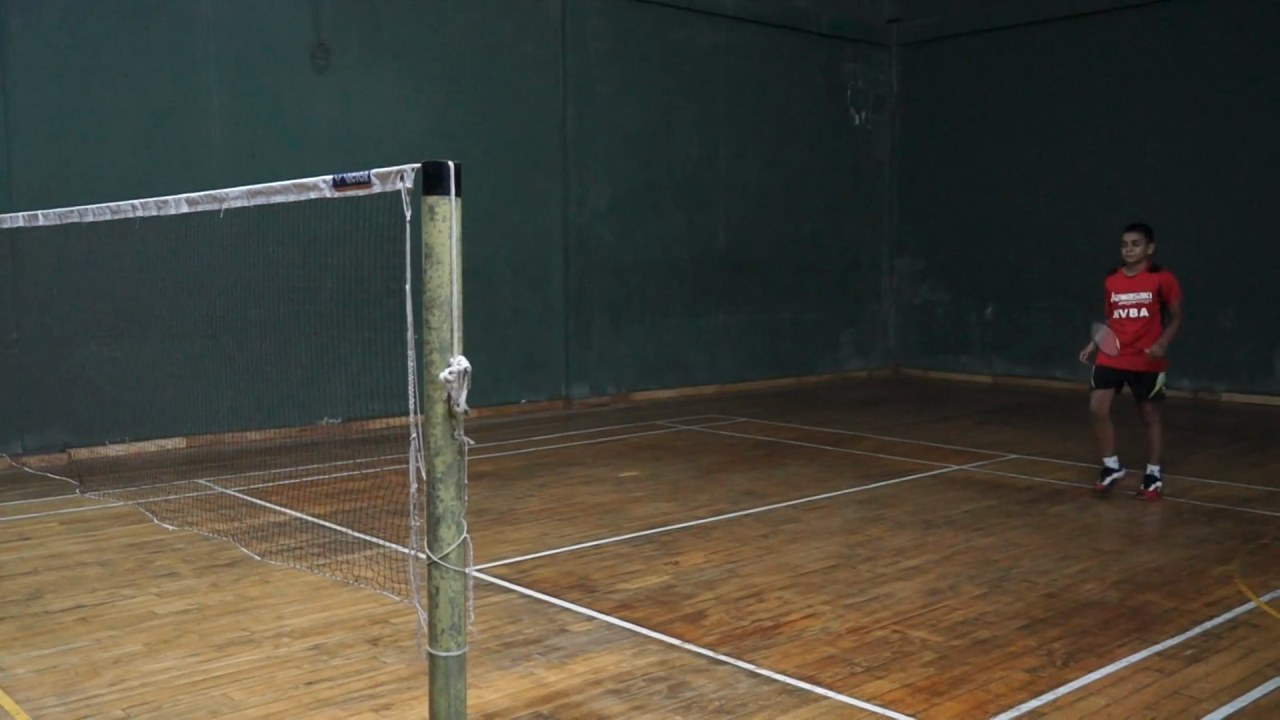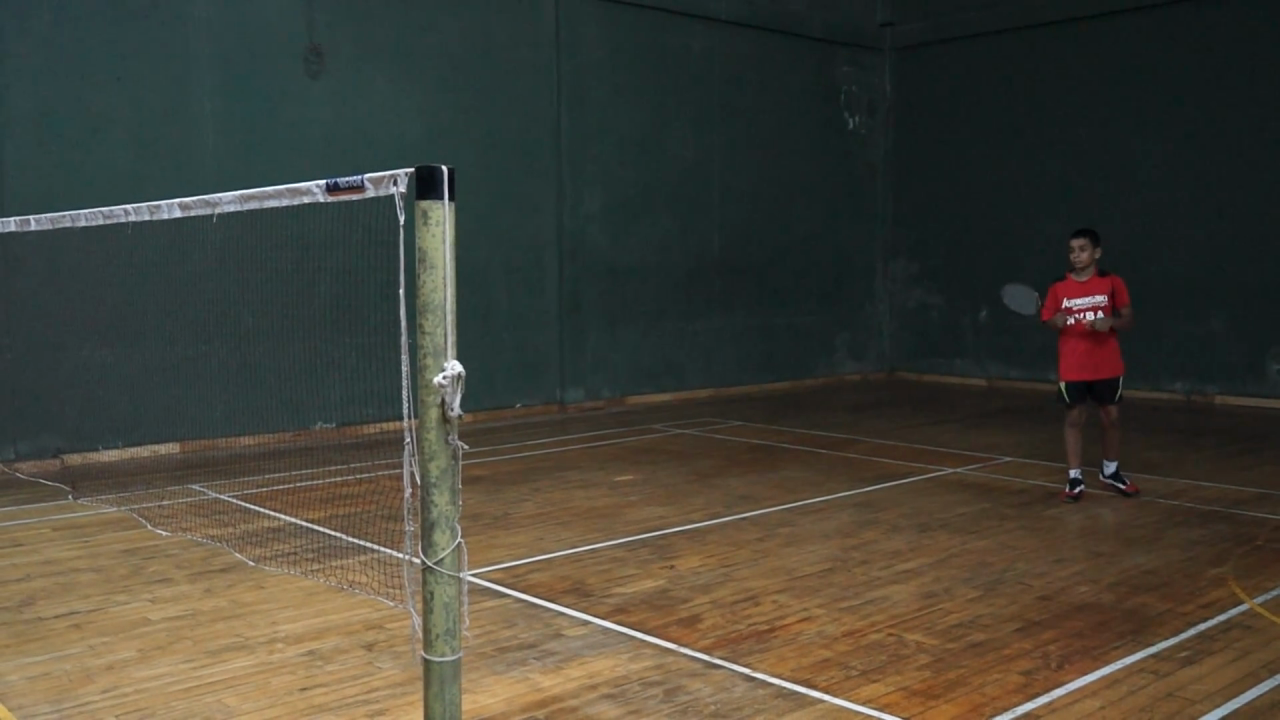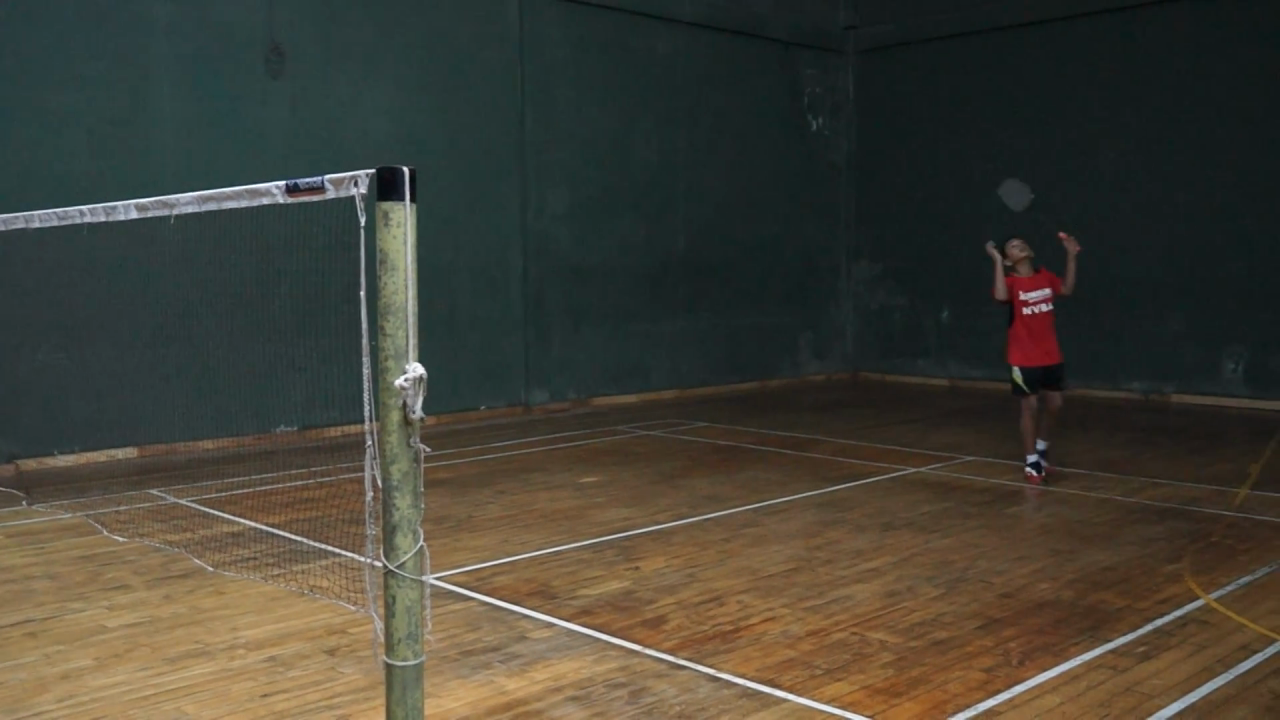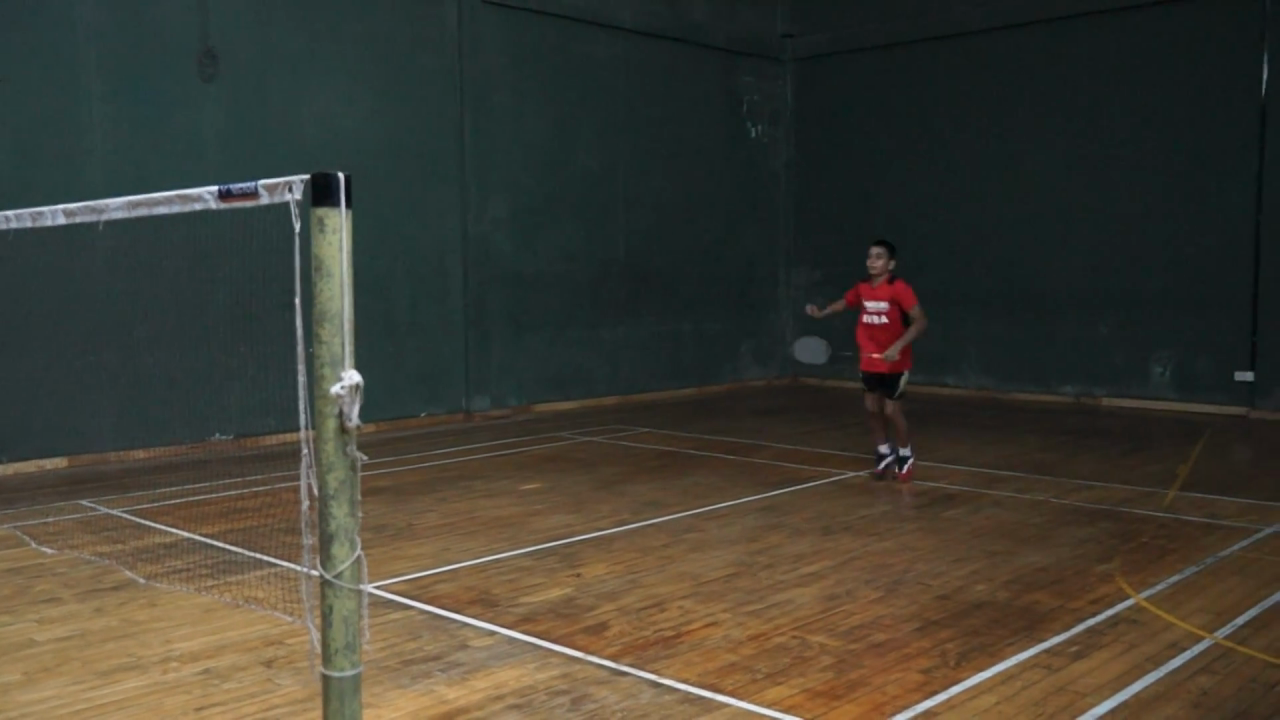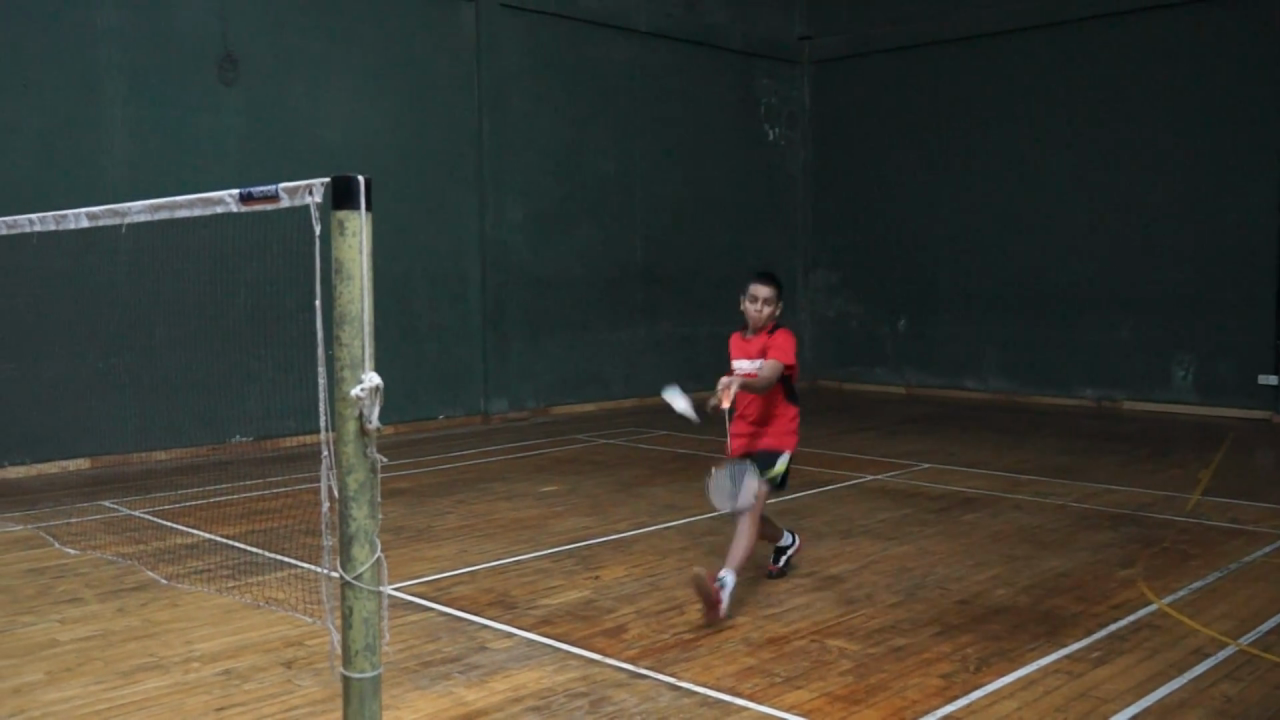
dt=1s
person 1, frame 1
left shoulder: (1163, 279)
right shoulder: (1111, 280)
left elbow: (1176, 316)
left wrist: (1163, 343)
right wrist: (1092, 344)
left hip: (1147, 359)
right hip: (1113, 357)
left knee: (1149, 414)
right knee: (1098, 406)
left ankle: (1153, 475)
right ankle: (1111, 466)
person 1, frame 2
left shoulder: (1112, 282)
right shoulder: (1059, 287)
left elbow: (1127, 319)
right elbow: (1048, 320)
left wrist: (1111, 322)
right wrist: (1056, 321)
left hip: (1107, 365)
right hip: (1072, 367)
left knee: (1111, 417)
right knee: (1074, 418)
left ankle: (1111, 471)
right ankle: (1075, 478)
person 1, frame 3
left shoulder: (1045, 276)
right shoulder: (1011, 281)
left elbow: (1067, 289)
right elbow: (1000, 296)
left wrist: (1071, 255)
right wrist: (997, 261)
left hip: (1051, 354)
right hip: (1023, 357)
left knee: (1055, 404)
right knee: (1030, 406)
left ankle: (1041, 446)
right ankle: (1032, 462)
person 1, frame 4
left shoulder: (900, 289)
right shoulder: (860, 288)
left elbow: (920, 322)
right elbow: (847, 302)
left wrist: (898, 346)
right wrist: (822, 312)
left hip: (893, 360)
right hip: (869, 360)
left knee: (891, 410)
right knee: (872, 407)
left ankle: (905, 453)
right ankle: (885, 453)
person 1, frame 5
left shoulder: (782, 339)
right shoulder: (735, 341)
left elbow: (769, 379)
left wrist: (737, 381)
right wrist: (719, 396)
left hip: (774, 439)
right hip: (741, 441)
left knee: (750, 503)
right knee: (748, 512)
left ankle: (723, 585)
right ankle: (785, 543)
